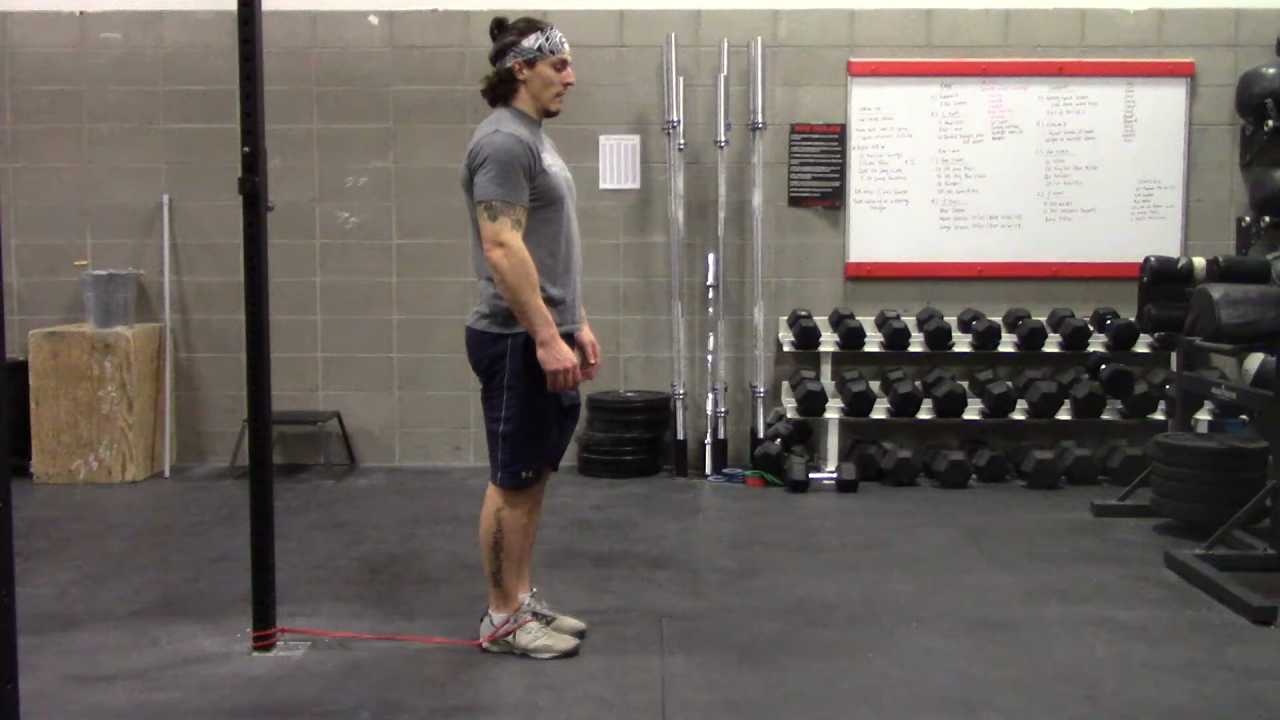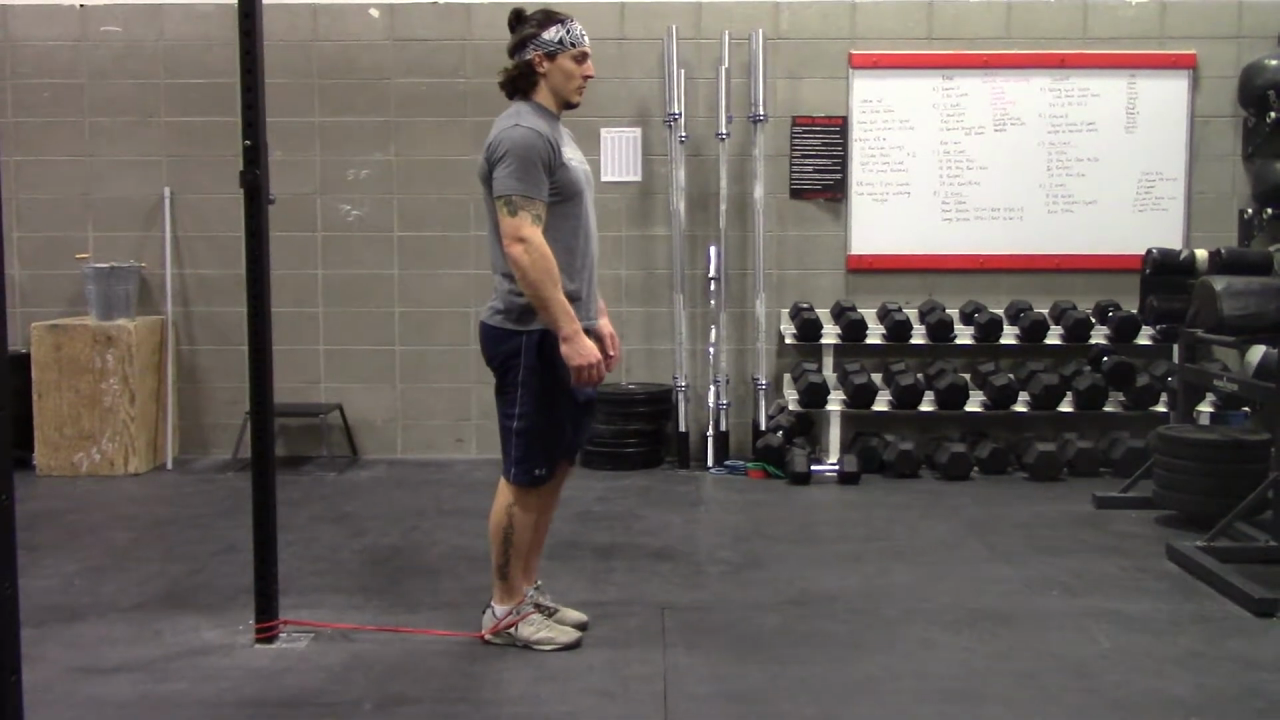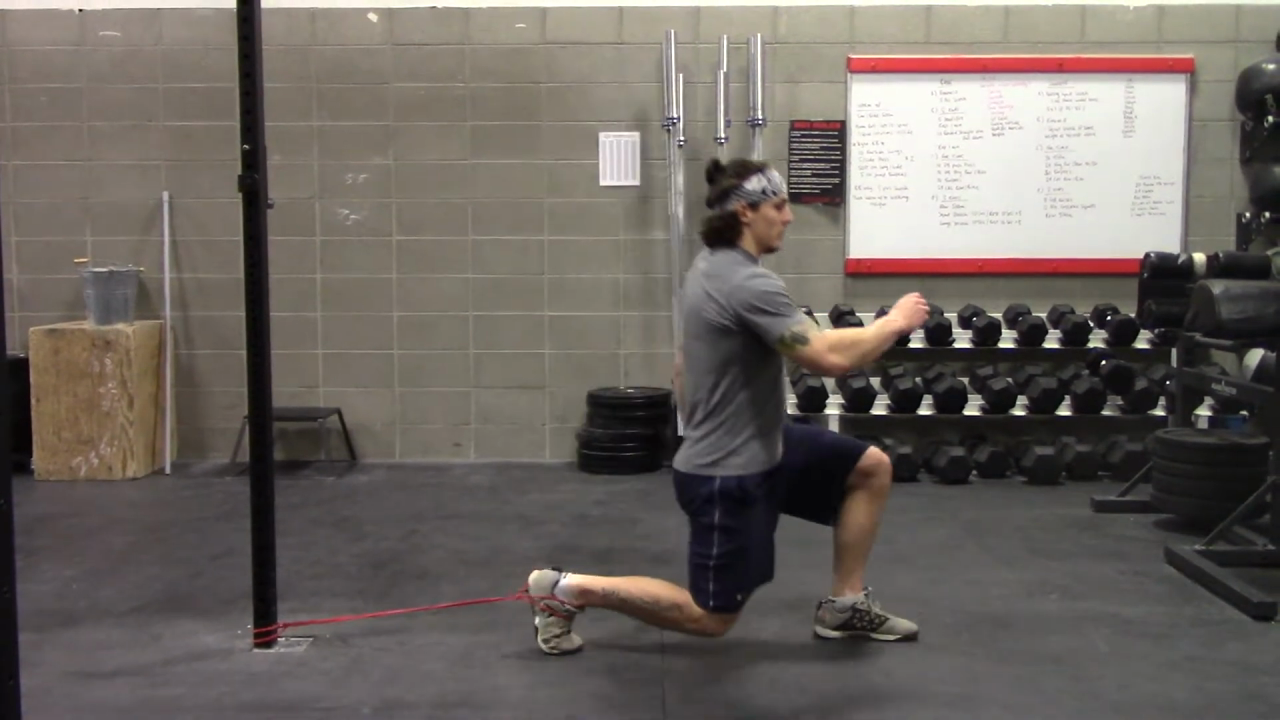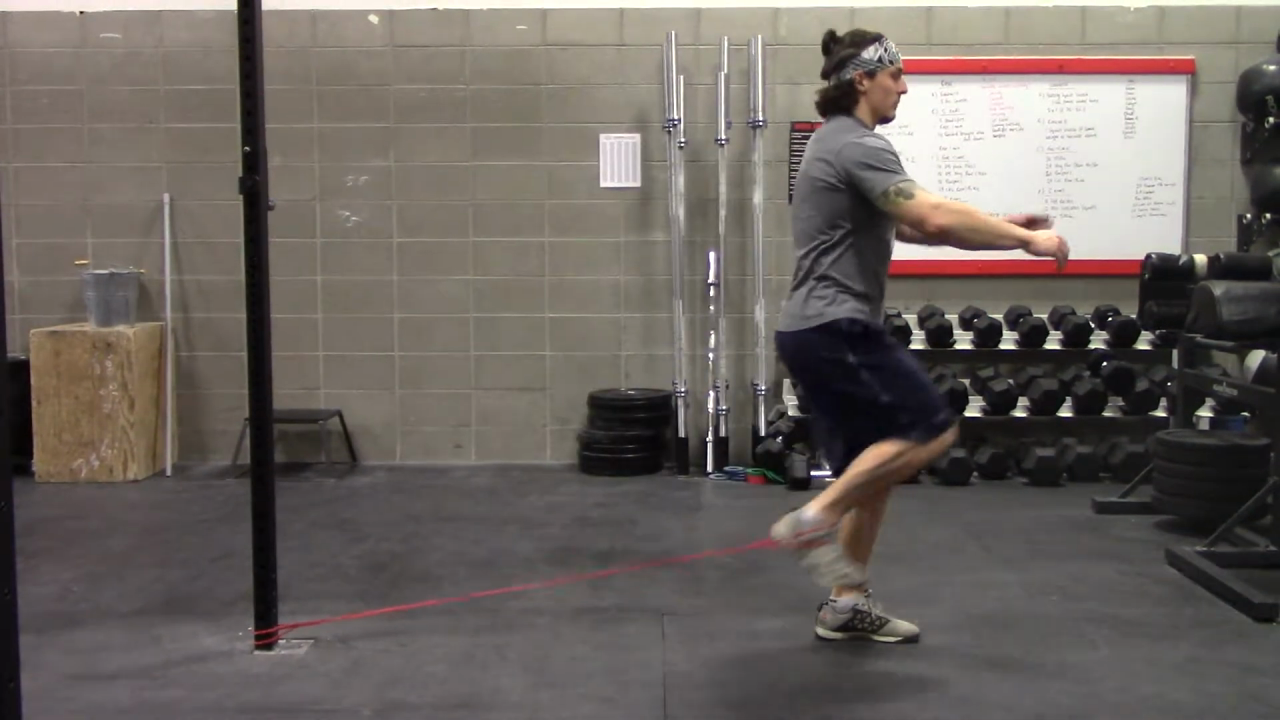
dt=1s
person 1, frame 1
left shoulder: (534, 139)
right shoulder: (503, 141)
right elbow: (503, 249)
left wrist: (577, 325)
right wrist: (547, 339)
left hip: (545, 335)
right hip: (518, 341)
left knee: (533, 478)
right knee: (512, 481)
left ankle: (522, 600)
right ankle: (502, 619)
person 1, frame 2
left shoulder: (552, 132)
right shoulder: (523, 134)
right elbow: (523, 245)
left wrist: (597, 317)
right wrist: (571, 335)
left hip: (561, 331)
right hip: (533, 337)
left knee: (553, 470)
right knee: (527, 477)
left ankle: (524, 590)
right ankle: (505, 611)
person 1, frame 3
left shoulder: (710, 269)
right shoulder: (748, 284)
left elbow: (686, 367)
right elbow: (830, 357)
right wrist: (895, 322)
left hip: (756, 448)
right hip: (729, 475)
left knee: (871, 469)
right knee: (710, 618)
left ankle: (845, 603)
right ankle: (564, 590)
person 1, frame 4
left shoulder: (841, 142)
right shoulder: (859, 145)
left elbow: (916, 224)
right elbow: (931, 218)
left wrist: (1005, 225)
right wrist: (1027, 240)
left hip: (823, 331)
right hip: (833, 330)
left knee: (871, 474)
right knee: (929, 437)
left ankle: (845, 606)
right ankle: (815, 521)
